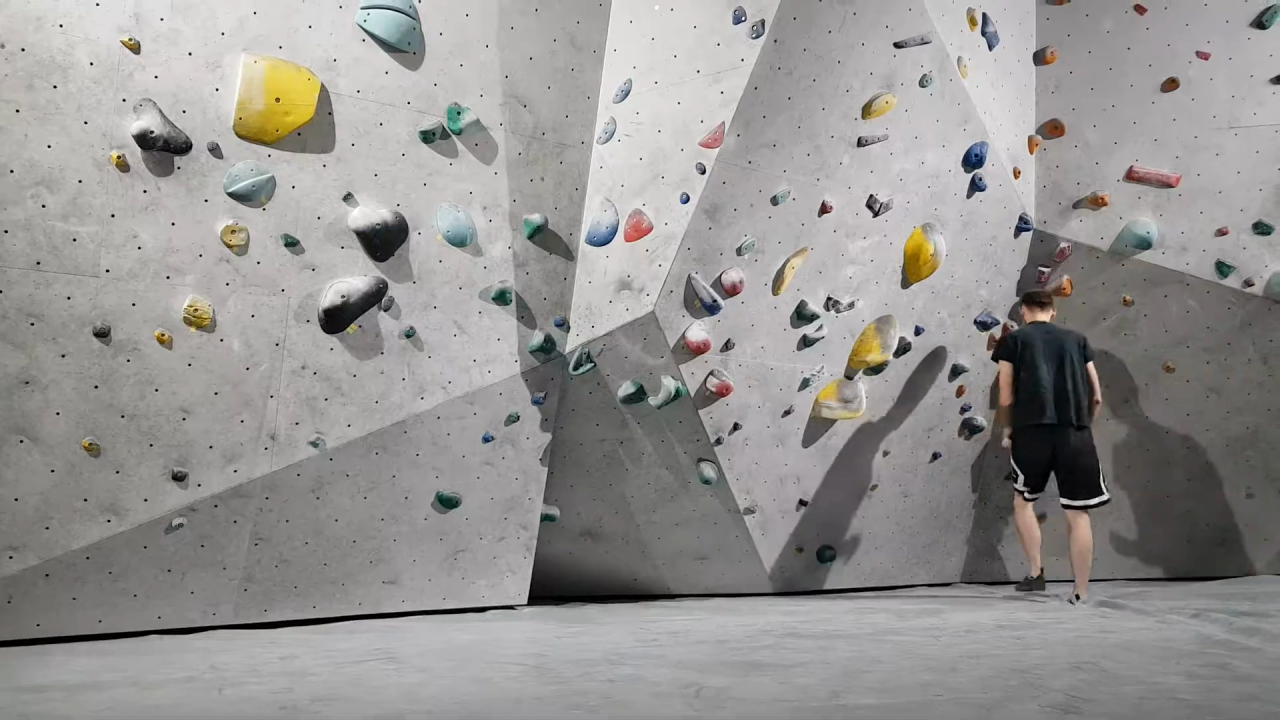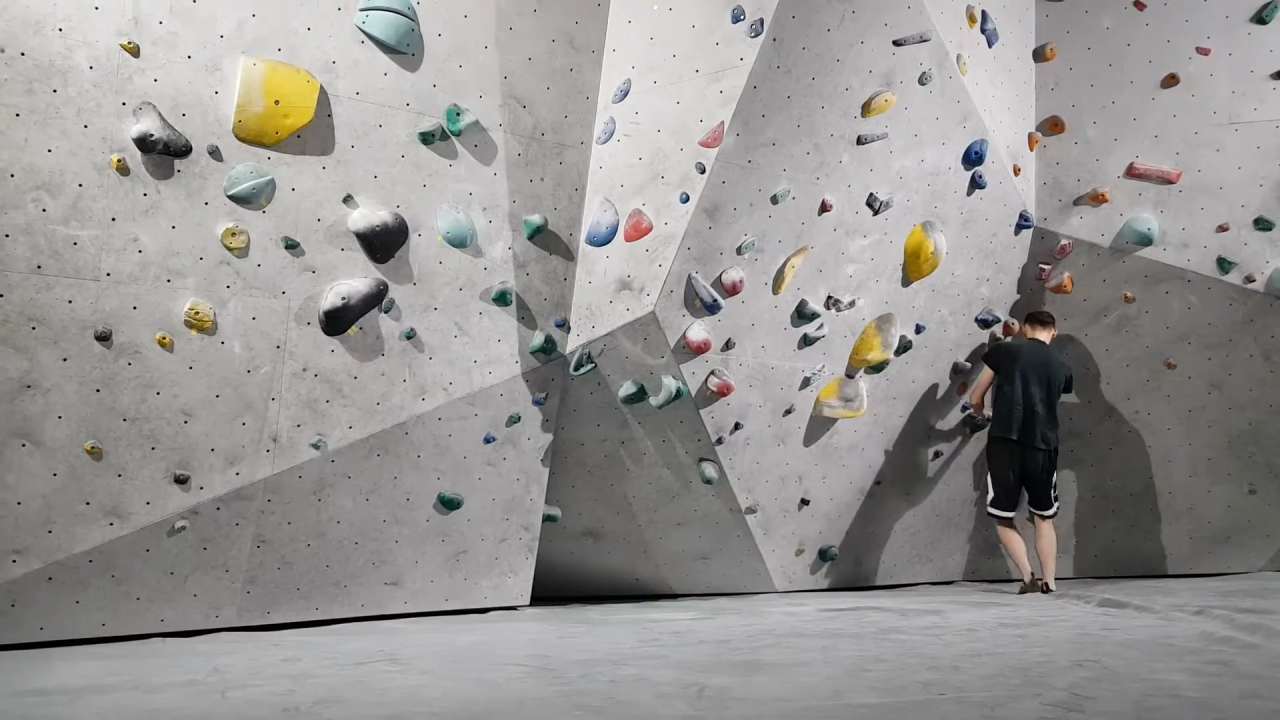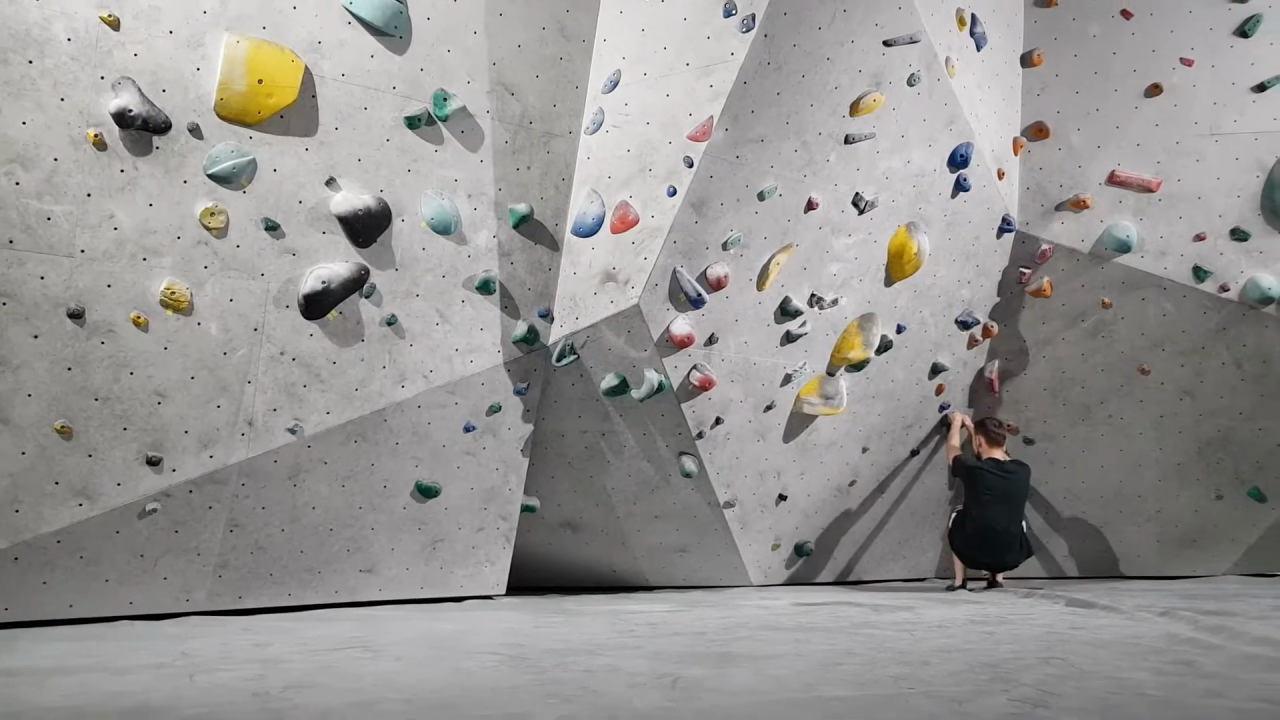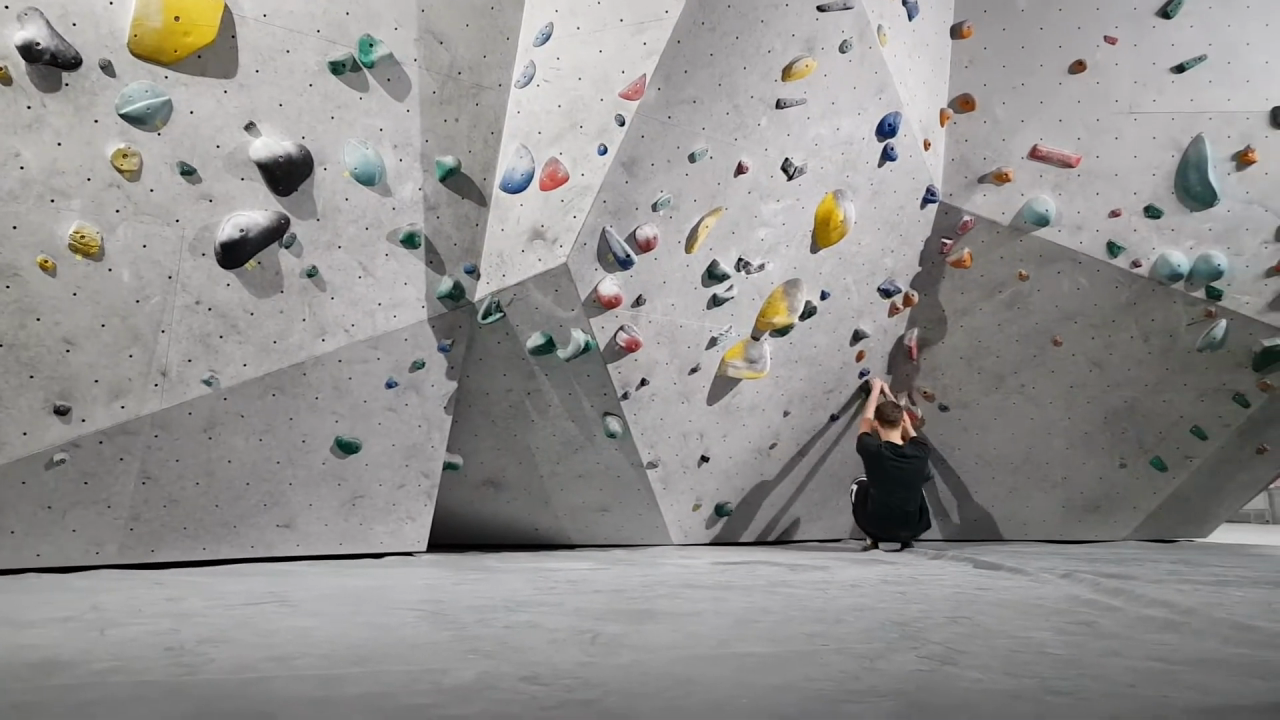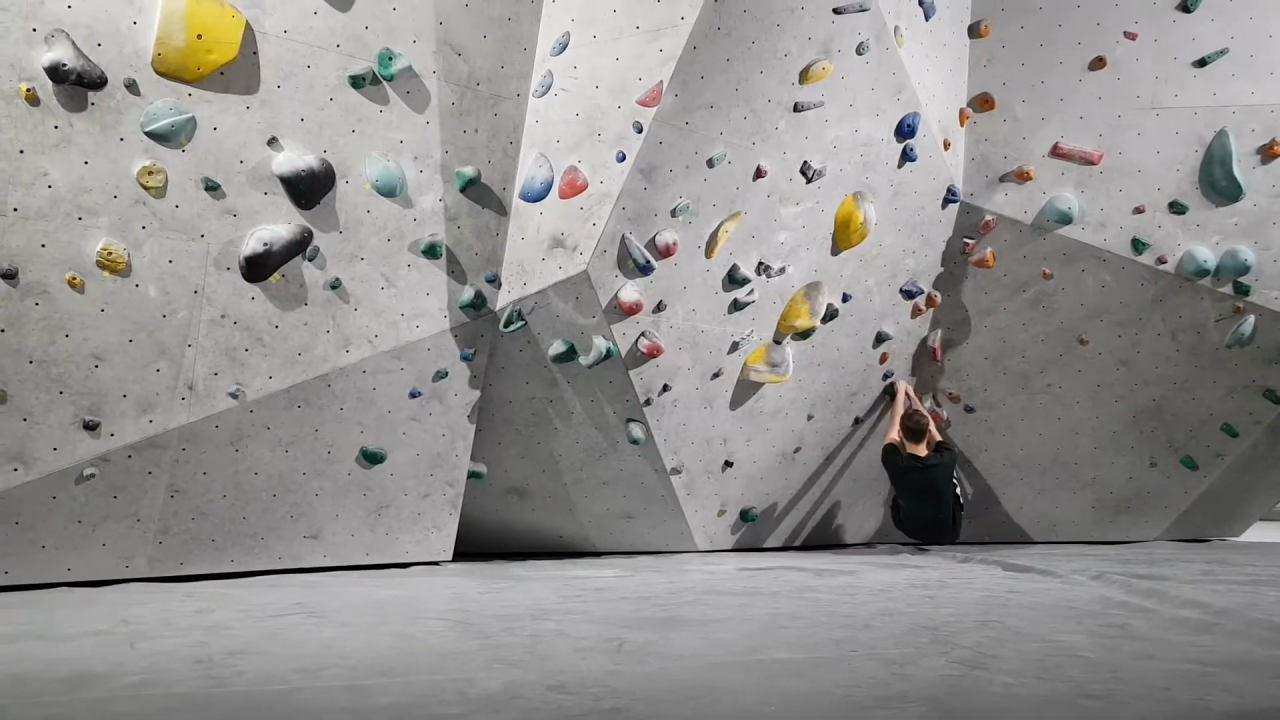
dt=1s
person 1, frame 1
left shoulder: (1012, 340)
right shoulder: (1077, 340)
left elbow: (1005, 400)
right elbow: (1096, 398)
left wrist: (1008, 429)
left hip: (1032, 430)
right hip: (1076, 432)
left knee: (1023, 498)
right knee: (1078, 514)
left ankle: (1035, 572)
right ankle: (1080, 593)
person 1, frame 2
left shoulder: (1003, 350)
right shoulder: (1063, 367)
left elbow: (976, 399)
left wrist: (981, 414)
left hip: (1006, 441)
right hip: (1044, 446)
left knee: (1003, 518)
right knee: (1043, 517)
left ankle: (1027, 577)
right ankle: (1049, 584)
person 1, frame 3
left shoulder: (973, 470)
right shoulder: (1022, 471)
left elbow: (952, 448)
right elbow: (999, 456)
left wrist: (957, 423)
right wrist: (971, 427)
left hip: (975, 555)
right hip: (1012, 558)
left knee: (958, 515)
left ankle: (959, 581)
right ankle: (997, 578)
person 1, frame 4
left shoulder: (871, 451)
right shoulder: (921, 452)
left elbow: (866, 420)
right elbow: (907, 425)
left wrist: (875, 390)
right wrist: (887, 393)
left hip: (877, 527)
right hip: (914, 528)
left knee: (859, 485)
left ankle: (871, 542)
right ankle: (907, 540)
person 1, frame 5
left shoulder: (893, 463)
right shoulder: (946, 459)
left elbow: (895, 425)
right elbow: (931, 428)
left wrist: (900, 393)
right wrist: (911, 395)
left hip: (912, 531)
right hip: (948, 533)
